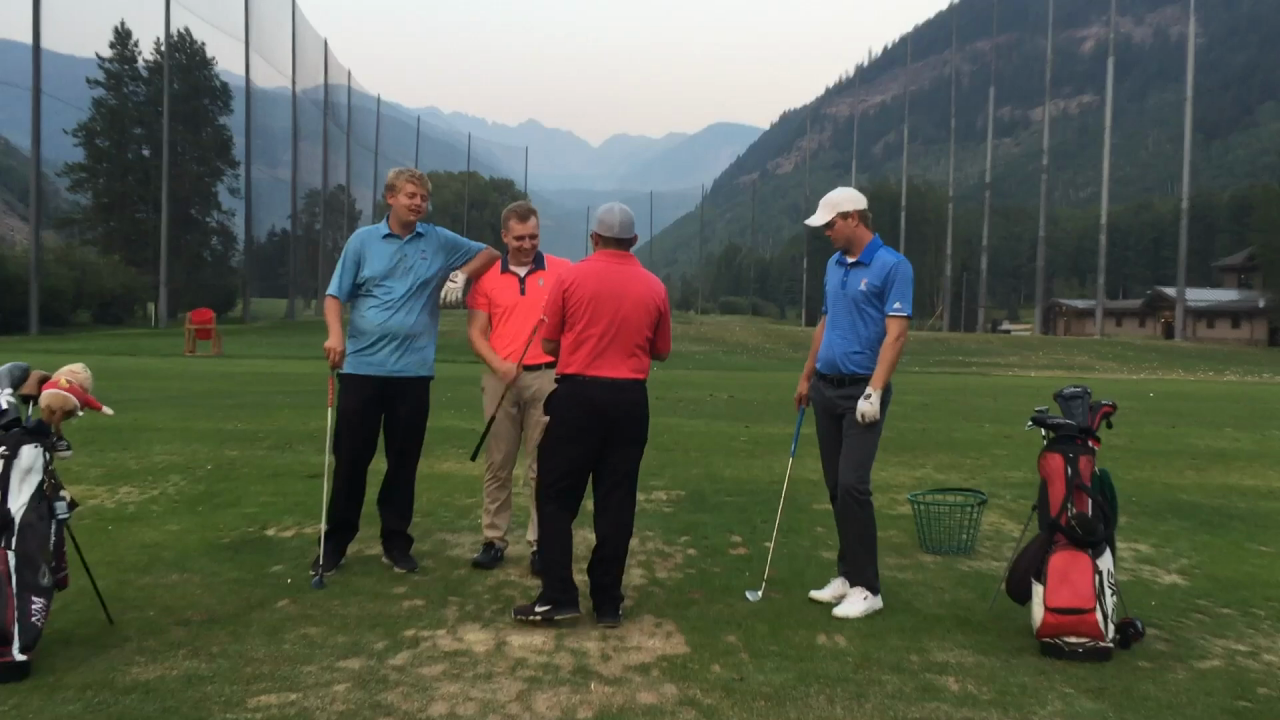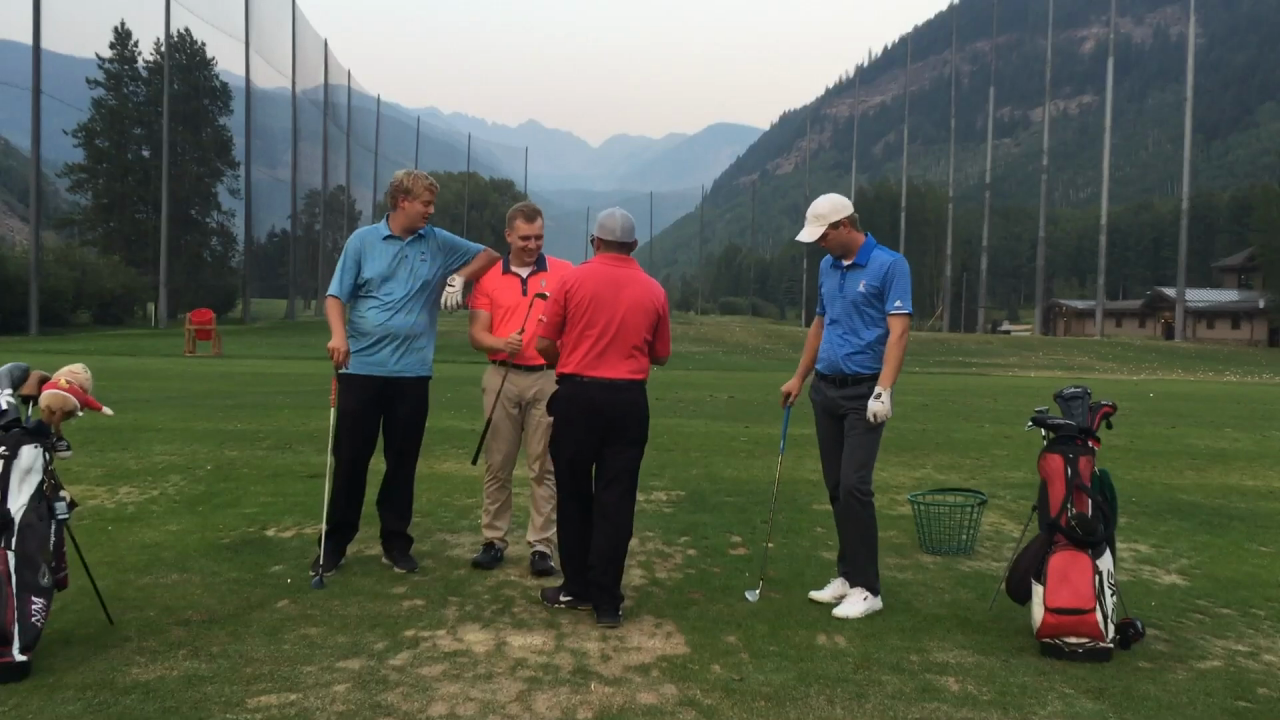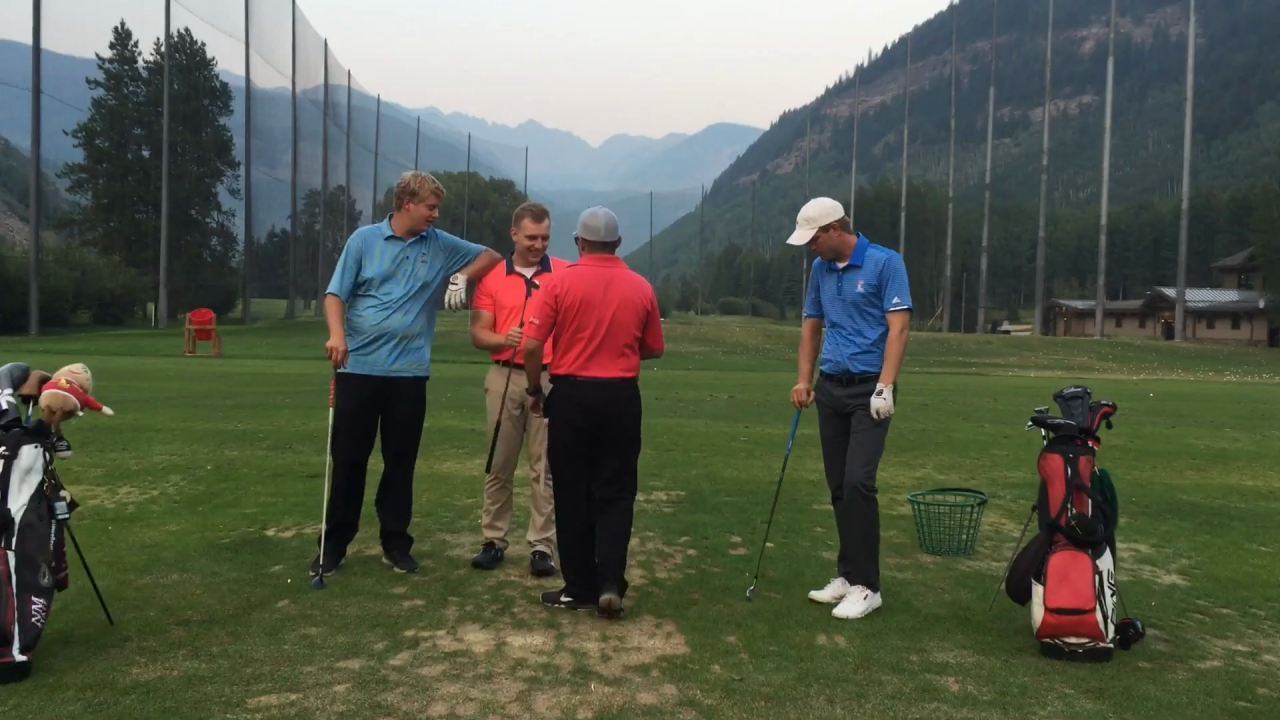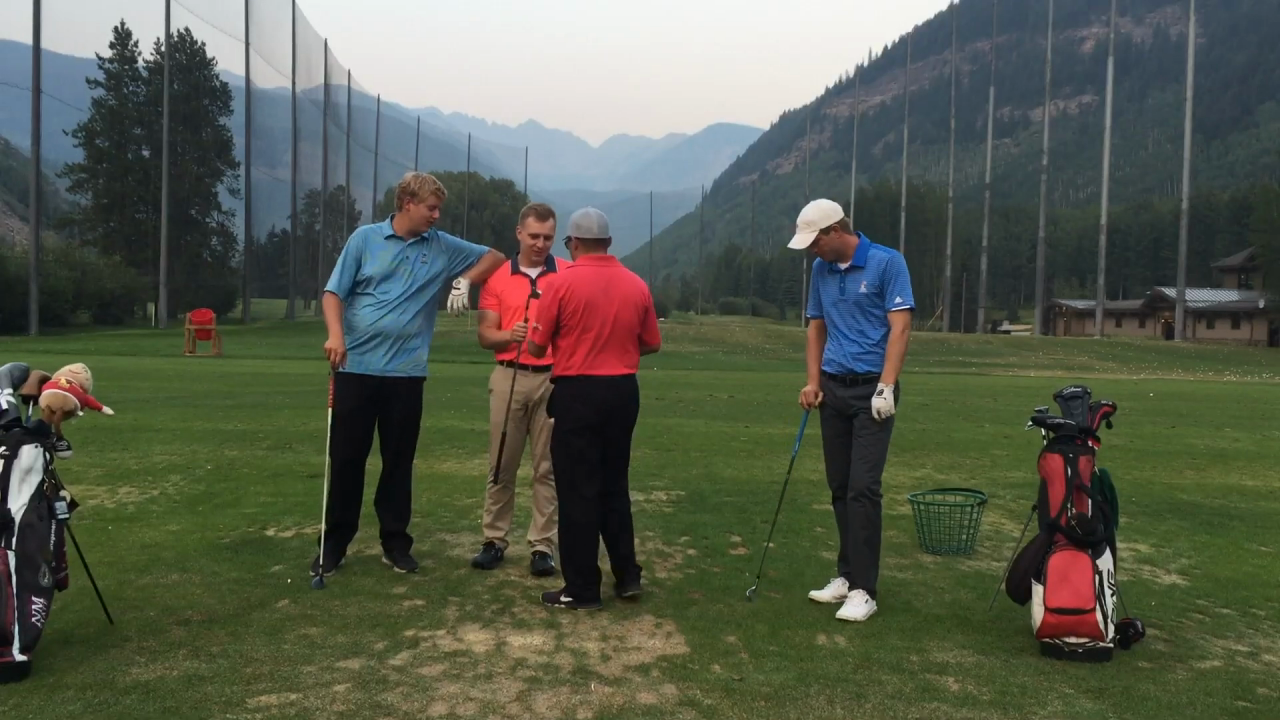
dt=0.3s
person 1, frame 1
left shoulder: (893, 265)
right shoulder: (834, 264)
left elbow: (896, 333)
left wrist: (874, 391)
right wrist: (806, 377)
left hip: (861, 392)
right hip: (827, 389)
left knee: (853, 486)
right knee: (836, 487)
left ankle: (867, 587)
right ankle: (848, 574)
person 1, frame 2
left shoulder: (890, 265)
right shoulder: (827, 266)
left elbow: (898, 332)
left wrist: (883, 390)
right wrist: (798, 378)
left hip: (863, 392)
right hip: (826, 389)
left knee: (854, 486)
right knee: (836, 488)
left ankle: (867, 588)
right ankle: (847, 575)
person 1, frame 3
left shoulder: (885, 263)
right shoulder: (820, 269)
left elbow: (898, 328)
left wrist: (886, 386)
right wrist: (804, 380)
left hip: (868, 390)
right hip: (830, 388)
left knee: (858, 482)
right knee: (838, 487)
left ankle: (866, 584)
right ankle: (847, 574)
person 1, frame 4
left shoulder: (887, 262)
right shoulder: (820, 269)
left elbow: (900, 327)
left wrist: (886, 386)
right wrist: (812, 381)
left hip: (871, 390)
right hip: (833, 388)
left knee: (863, 487)
right knee: (840, 488)
left ankle: (864, 589)
right ankle: (847, 574)
person 2, frame 1
left shoulder: (571, 277)
right shoulder: (655, 287)
left elbow: (549, 344)
right elbow: (661, 351)
left hip: (579, 395)
right hip: (629, 400)
left knee: (556, 496)
right knee: (617, 503)
left ankle: (557, 596)
right ankle: (608, 601)
person 2, frame 2
left shoulder: (572, 280)
right shoulder: (654, 291)
left elbow: (544, 344)
right elbow: (660, 355)
left hip: (578, 395)
right hip: (628, 400)
left knee: (574, 497)
right knee: (616, 502)
left ankle: (577, 588)
right ankle: (607, 601)
person 2, frame 3
left shoulder: (561, 282)
right shoulder: (641, 287)
left elbow: (532, 346)
right elbow: (654, 349)
left wrist: (535, 391)
left hip: (573, 395)
right hip: (621, 398)
left knee: (572, 495)
right knee: (615, 496)
left ankle: (579, 588)
right ankle: (610, 583)
person 2, frame 4
left shoulder: (562, 284)
right shoulder: (637, 285)
left elbow: (537, 347)
right elbow: (651, 344)
left wrist: (555, 339)
left hip: (577, 394)
right hip: (623, 392)
left knee: (578, 492)
right knee: (614, 487)
left ankle: (582, 589)
right ankle: (627, 574)
person 3, frame 1
left shoulder: (439, 241)
right shoulder: (362, 240)
left elbow: (490, 254)
right elbow: (335, 295)
left wrist: (460, 274)
right wrist: (335, 333)
left hip: (413, 372)
right hip: (361, 368)
left knee: (403, 461)
right knee: (351, 458)
left ankle: (396, 542)
right ankle: (336, 541)
person 3, frame 2
left shoulder: (438, 242)
right shoulder: (362, 240)
left elbow: (489, 255)
right elbow: (336, 296)
left wrist: (458, 277)
right wrist: (338, 335)
left hip: (412, 372)
right hip: (362, 368)
left knee: (402, 461)
right knee: (350, 458)
left ankle: (396, 542)
right ankle: (336, 542)
person 3, frame 3
left shoulder: (440, 245)
right shoulder: (364, 239)
left elbow: (490, 256)
right elbow: (336, 293)
left wrist: (461, 277)
right wrist: (337, 334)
left hip: (409, 371)
right hip: (359, 367)
left knee: (401, 460)
right knee: (348, 457)
left ankle: (395, 541)
right ankle: (335, 542)
person 3, frame 4
left shoulder: (442, 247)
right shoulder: (365, 239)
left elbow: (494, 256)
right elbow: (334, 292)
left wrist: (463, 281)
right wrist: (335, 334)
left hip: (406, 372)
right hip: (356, 367)
left knee: (399, 461)
right knee: (346, 457)
left ankle: (395, 541)
right ankle: (334, 542)
person 4, frame 1
left shoulder: (563, 270)
right shoulder: (486, 277)
right elbow: (476, 333)
right wrist: (497, 363)
left hip: (548, 379)
right hip: (501, 380)
right knee: (497, 465)
left ankle: (542, 545)
right ankle: (493, 541)
person 4, frame 2
left shoulder: (565, 272)
right shoulder: (488, 277)
right elbow: (477, 334)
right wrist: (503, 343)
left hip: (548, 380)
right hip: (502, 378)
left knee: (544, 466)
right knee: (497, 465)
left ankle: (541, 546)
right ankle: (493, 541)
person 4, frame 3
left shoulder: (568, 273)
right shoulder: (491, 277)
right elbow: (478, 333)
right wrist: (503, 339)
left hip: (551, 380)
right hip: (505, 378)
left knee: (545, 466)
right knee: (499, 465)
left ankle: (541, 546)
right ankle: (494, 541)
person 4, frame 4
right shoulder: (496, 277)
right elbow: (484, 335)
right wrist: (509, 335)
left hip: (554, 380)
right hip: (509, 378)
left knee: (547, 467)
right knee: (501, 464)
left ankle: (542, 546)
right ankle: (494, 540)
